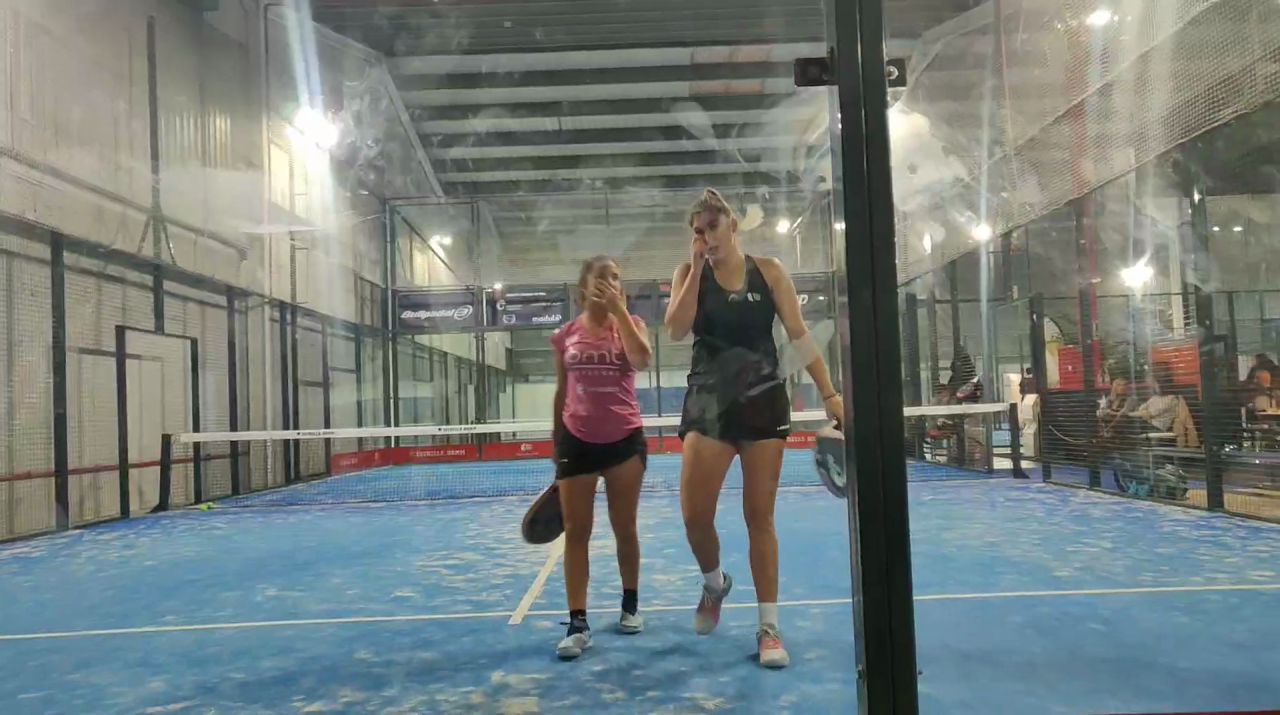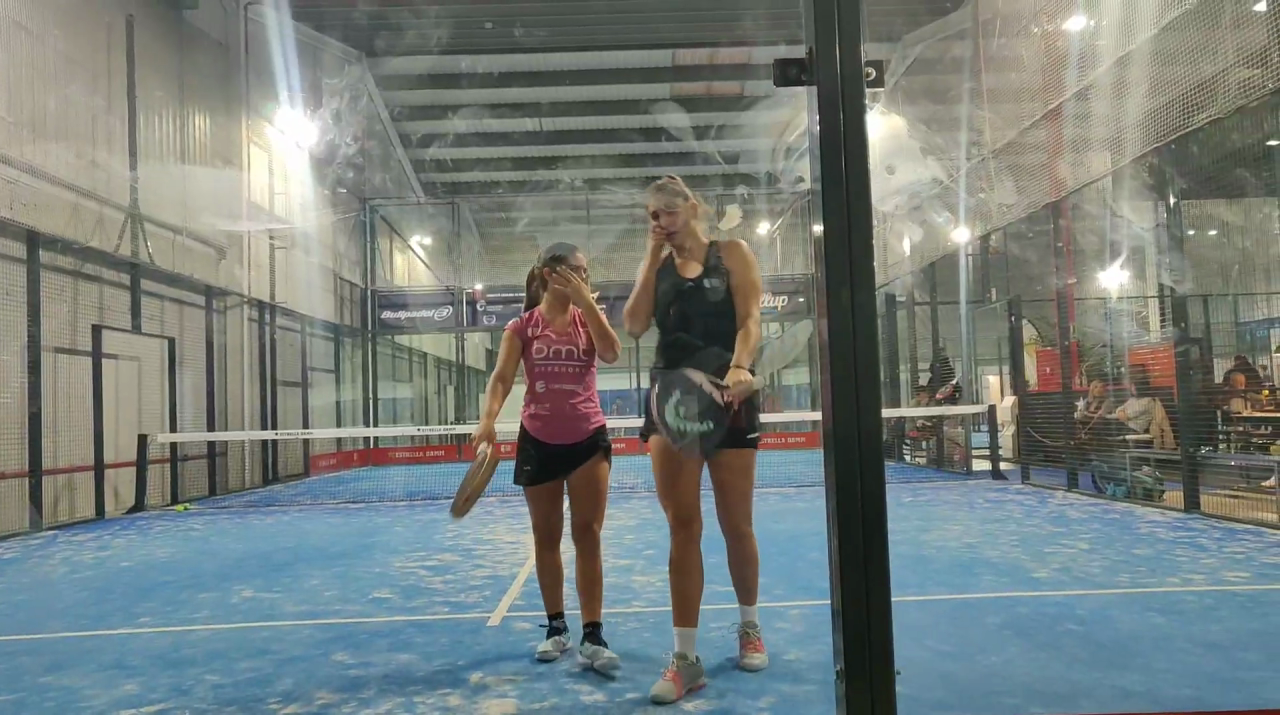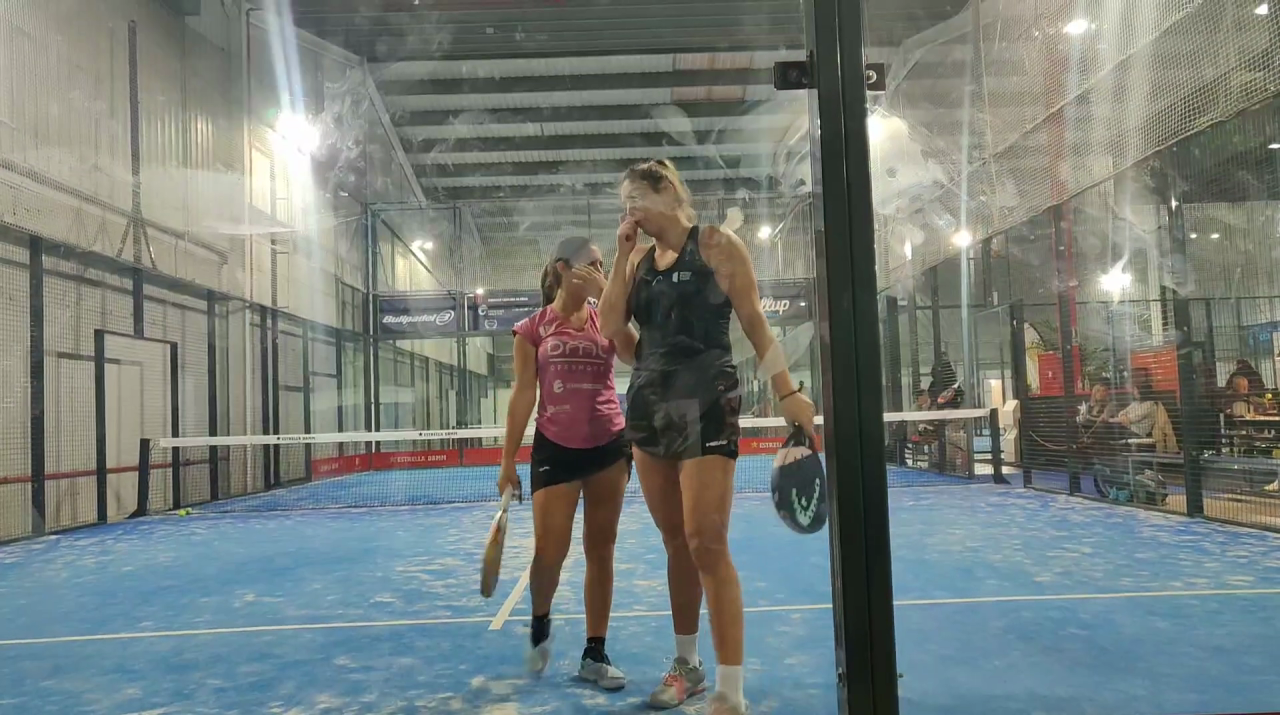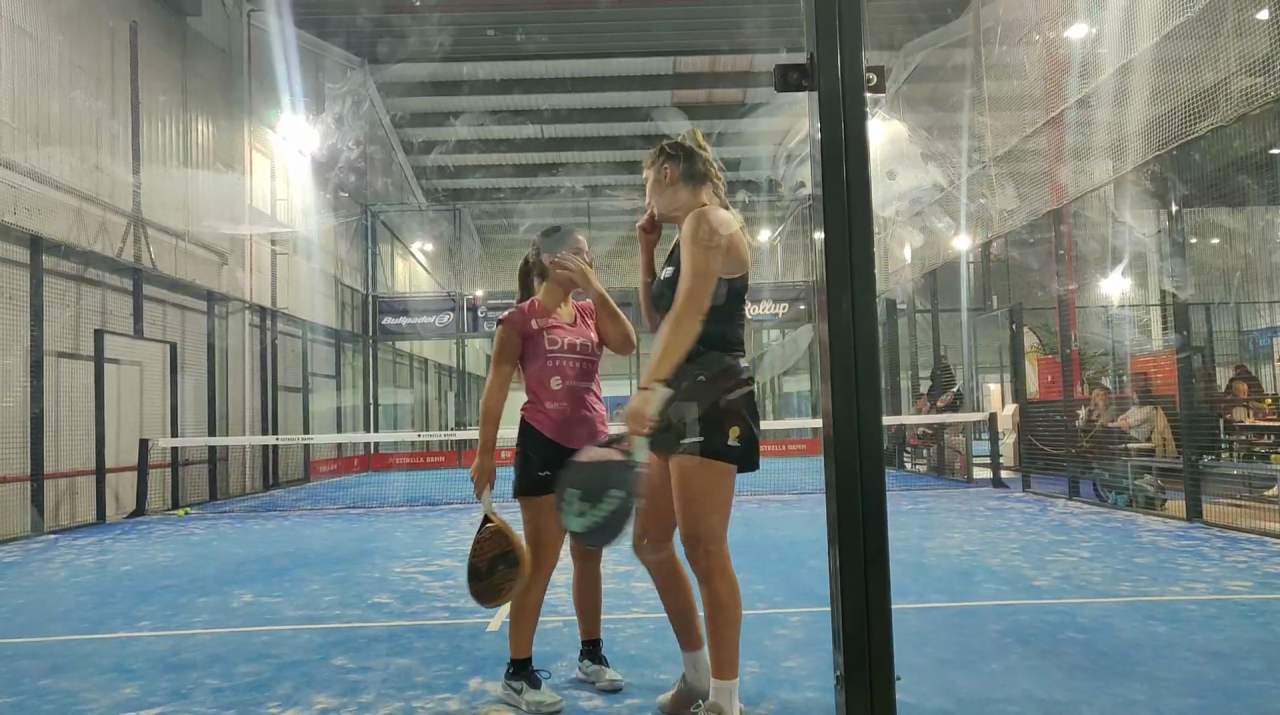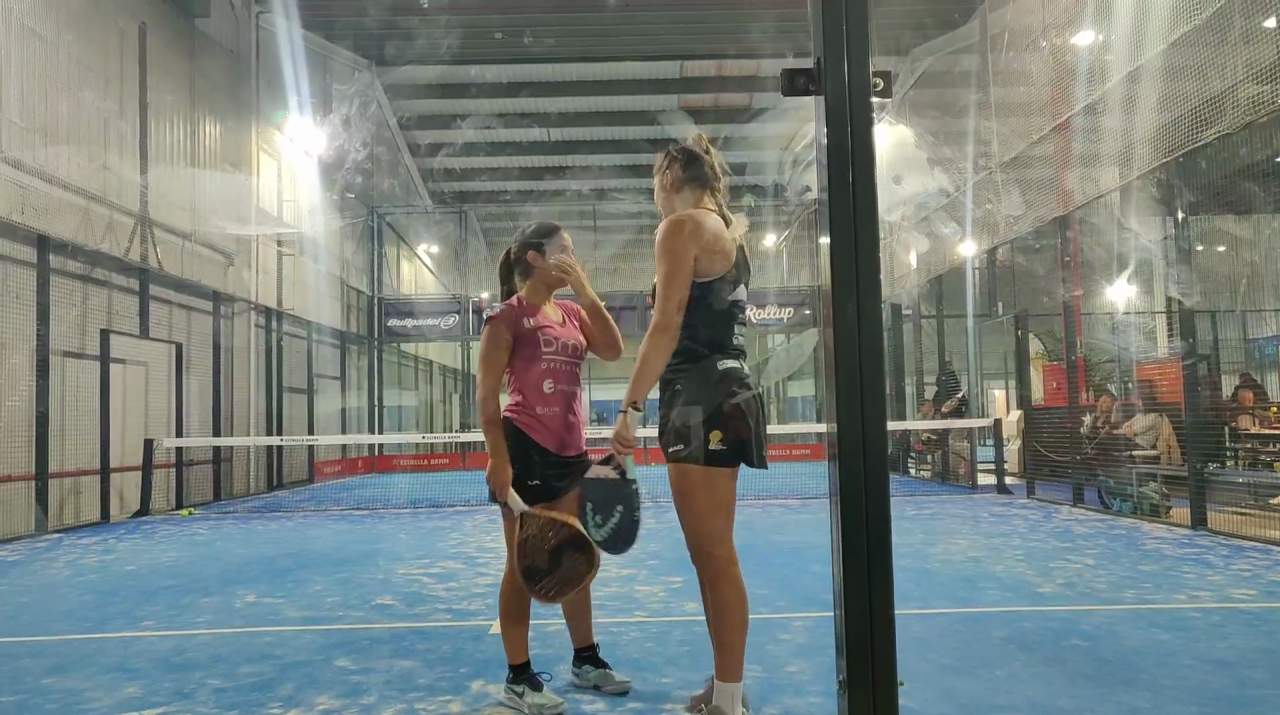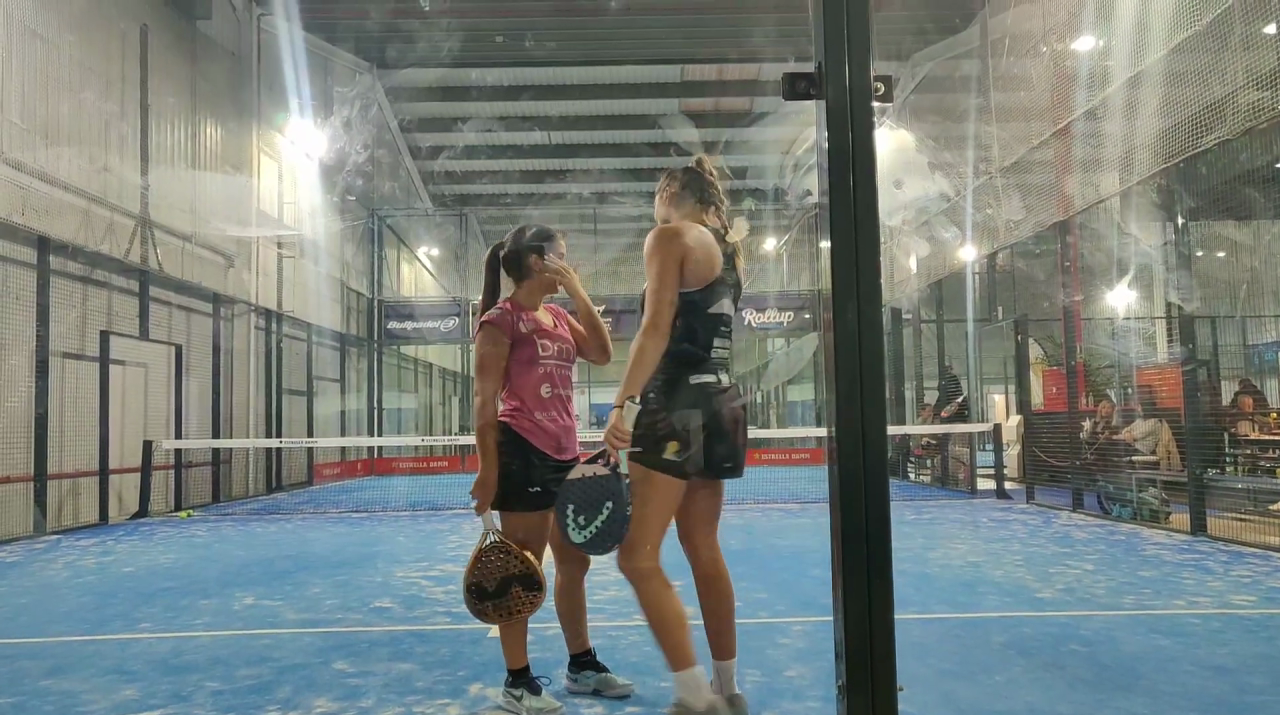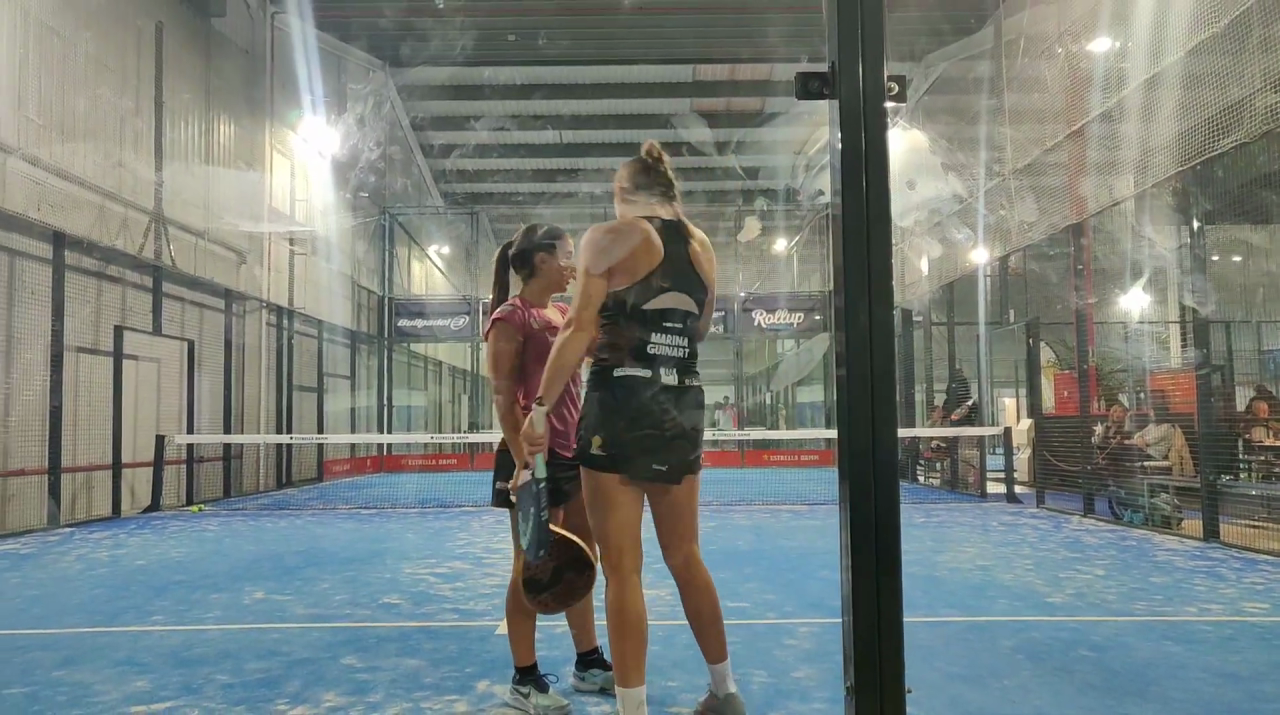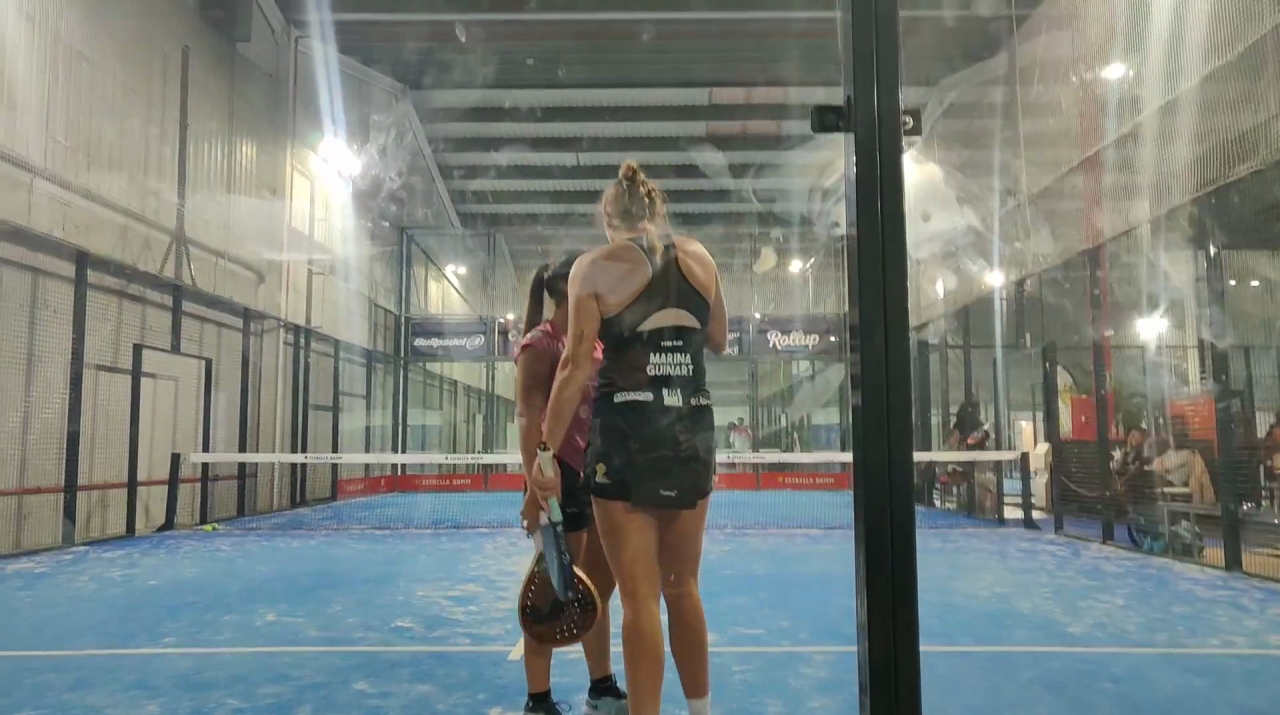
dt=0.5s
person 1, frame 1
left shoulder: (768, 270)
right shoulder: (688, 273)
left elbow: (798, 333)
right elbow: (677, 331)
left wrist: (828, 391)
right wrist: (697, 267)
left hip: (762, 397)
right hip: (707, 398)
left knee: (759, 515)
right knee: (694, 512)
left ankle: (768, 626)
right ankle: (714, 582)
person 1, frame 2
left shoulder: (731, 254)
right shoulder: (655, 265)
left elbow: (749, 319)
right elbow: (634, 326)
left wrist: (739, 368)
right wrist: (653, 258)
left knee: (737, 526)
right knee: (683, 527)
left ankle: (749, 624)
right ankle: (685, 658)
person 1, frame 3
left shoulder: (716, 243)
right shoulder: (637, 259)
left elbow: (753, 319)
right elbow: (610, 328)
left wrist: (785, 388)
right wrist: (623, 254)
left hip: (706, 401)
right hip: (649, 402)
left knee: (706, 541)
right knee: (676, 542)
right ankle: (686, 664)
person 1, frame 4
left shoulder: (705, 219)
right shoulder: (682, 234)
left elbow: (688, 314)
right elbow: (654, 314)
left wrist: (647, 389)
right wrist: (647, 248)
left hip: (710, 399)
right hip: (680, 403)
left knee: (705, 551)
right knee: (650, 542)
person 1, frame 5
left shoulder: (683, 225)
right shoulder: (725, 229)
left elbow: (667, 326)
left wrist: (629, 406)
left hip: (701, 401)
right hip: (717, 399)
left knee: (715, 558)
right knee: (707, 553)
person 1, frame 6
left shoulder: (668, 238)
right shoulder: (726, 251)
left elbow: (656, 327)
left wrist: (621, 403)
left hip: (676, 407)
right hip: (716, 407)
left knee: (637, 558)
right knee: (704, 552)
person 1, frame 7
left shoulder: (607, 237)
right shoulder: (700, 244)
left elbow: (580, 327)
left wrist: (542, 404)
left hip: (620, 409)
right hip: (683, 410)
left knee: (622, 569)
right knee: (685, 558)
person 1, frame 8
left shoulder: (597, 265)
right shoulder: (698, 257)
left elbow: (576, 365)
right elbow: (718, 341)
left wrist: (547, 449)
left hip: (626, 435)
right hip: (692, 432)
left knee: (640, 597)
right knee: (682, 588)
person 2, frame 1
left shoulder: (630, 323)
right shoulder: (565, 335)
left elbow: (641, 359)
right elbow: (561, 392)
left wrist: (618, 309)
right wrist: (556, 443)
left hip: (624, 438)
right hip: (577, 440)
left knee: (625, 528)
right knee: (576, 532)
left ankle: (630, 602)
right ankle: (578, 624)
person 2, frame 2
left shoulder: (588, 317)
right shoulder: (521, 327)
left elbow: (611, 353)
right elbow: (502, 378)
left wrist: (586, 301)
right wrist: (486, 421)
left hip: (589, 439)
right hip: (539, 442)
left knee: (588, 535)
right knee: (546, 539)
left ankle: (592, 637)
right ankle: (556, 628)
person 2, frame 3
left shoulder: (604, 319)
right shoulder: (532, 328)
left elbow: (632, 355)
right elbow: (523, 394)
left wrist: (606, 296)
right wrist: (508, 459)
left hip: (607, 444)
right hip: (554, 447)
left knee: (601, 550)
right knee: (549, 551)
left ankle: (595, 653)
right ankle: (540, 622)
person 2, frame 4
left shoulder: (589, 312)
right shoulder: (521, 319)
left elbow: (627, 344)
right elbow: (496, 389)
left wrist: (595, 288)
right wrist: (484, 453)
left hip: (594, 444)
right hip: (544, 445)
left knee: (589, 555)
right knee: (540, 559)
left ankle: (591, 655)
right ankle: (517, 674)
person 2, frame 5
left shoulder: (572, 313)
right shoulder: (508, 316)
left elbow: (613, 350)
right elbow: (487, 393)
left wrist: (585, 290)
right wrist: (498, 458)
left hip: (572, 450)
right hip: (528, 450)
left ankle: (586, 660)
person 2, frame 6
left shoulder: (559, 316)
right shoulder: (501, 320)
left elbow: (602, 353)
right elbow: (485, 399)
left wrist: (581, 296)
right wrist: (488, 469)
left hip: (565, 455)
right hip: (524, 455)
left knee: (574, 563)
left ankle: (582, 665)
person 2, frame 7
left shoulder: (565, 314)
right shoulder: (511, 317)
right elbow: (504, 395)
right wrist: (522, 460)
left hip: (572, 453)
right hip: (537, 454)
left ankle: (589, 664)
person 2, frame 8
left shoulder: (595, 341)
right shoulder: (541, 343)
right elbow: (529, 419)
right wrist: (536, 487)
right hip: (563, 477)
left knee: (600, 587)
